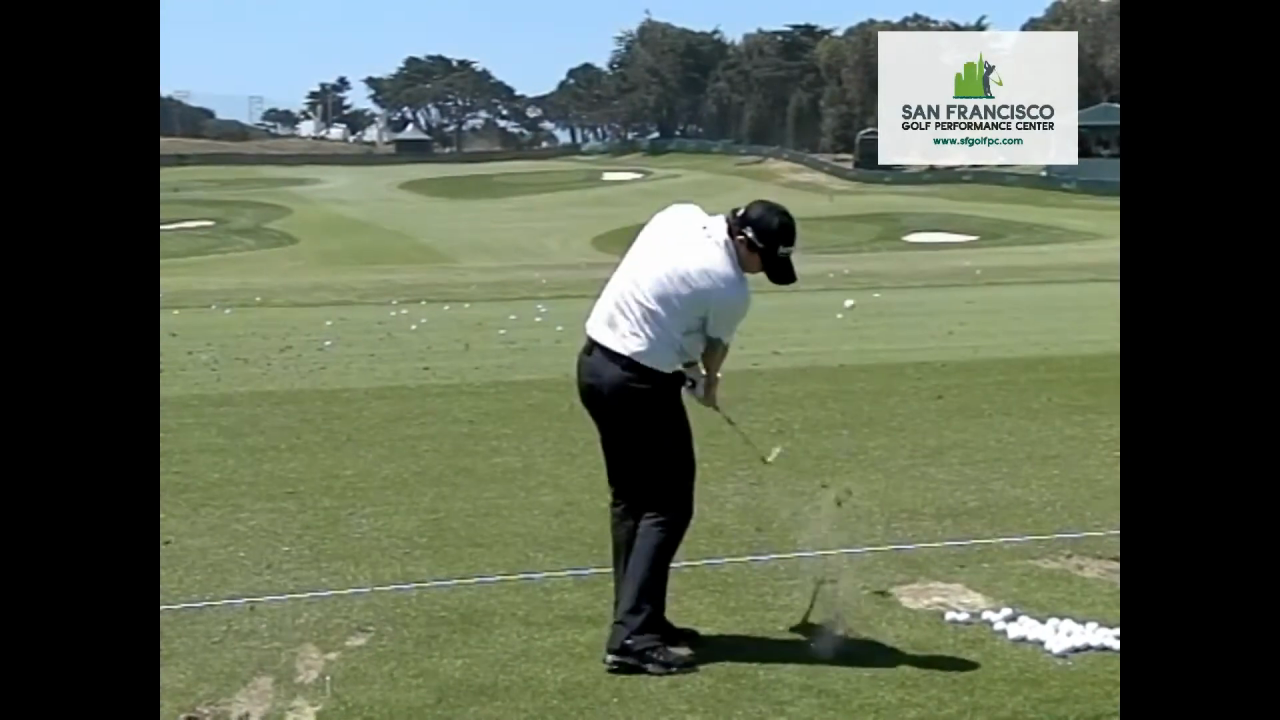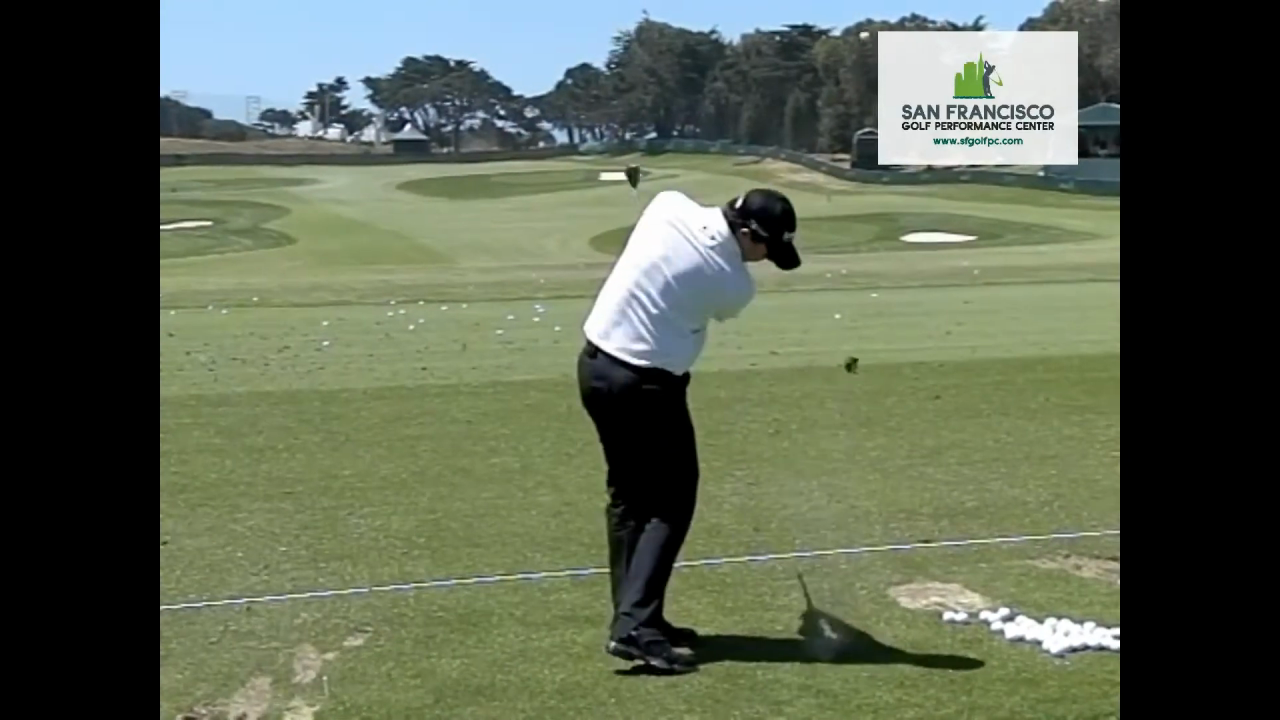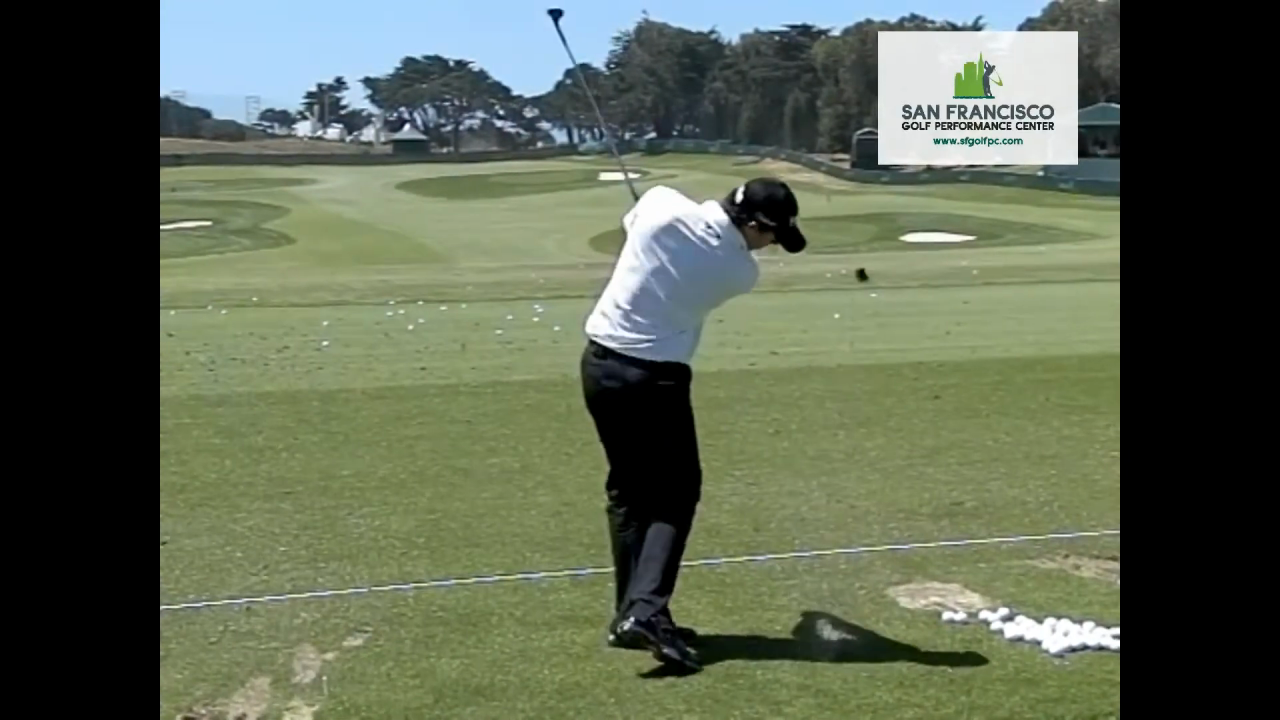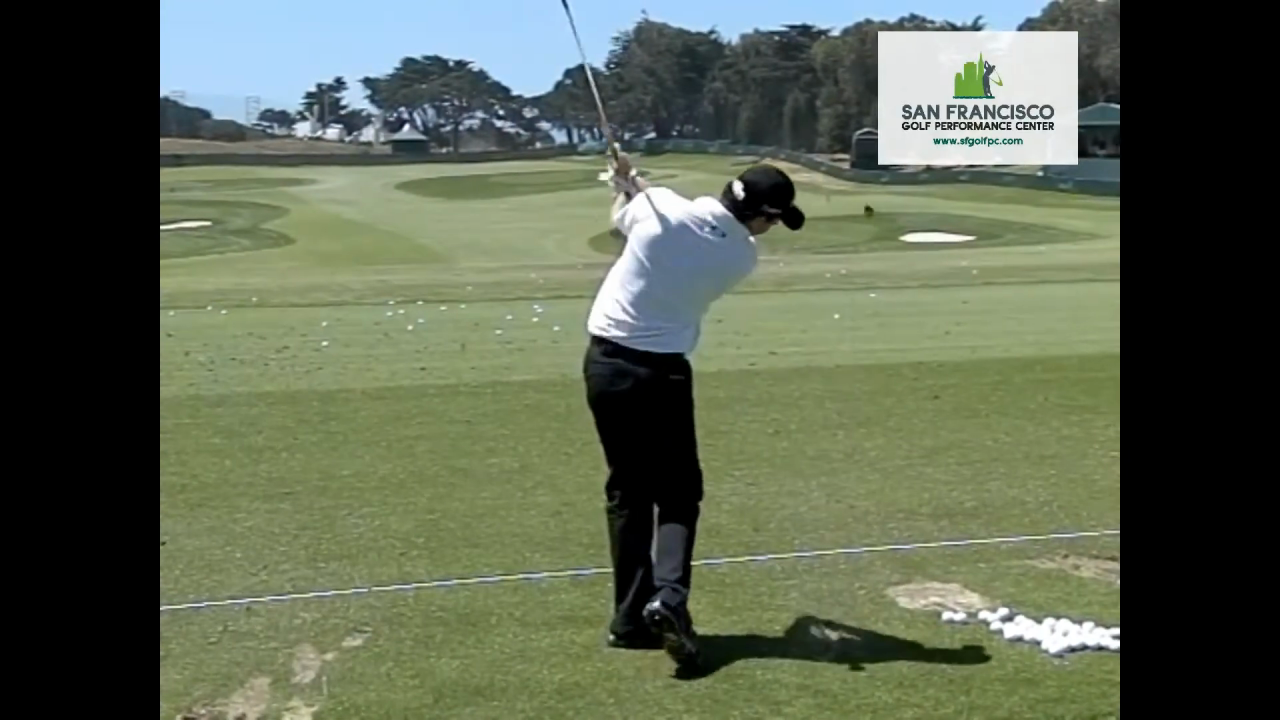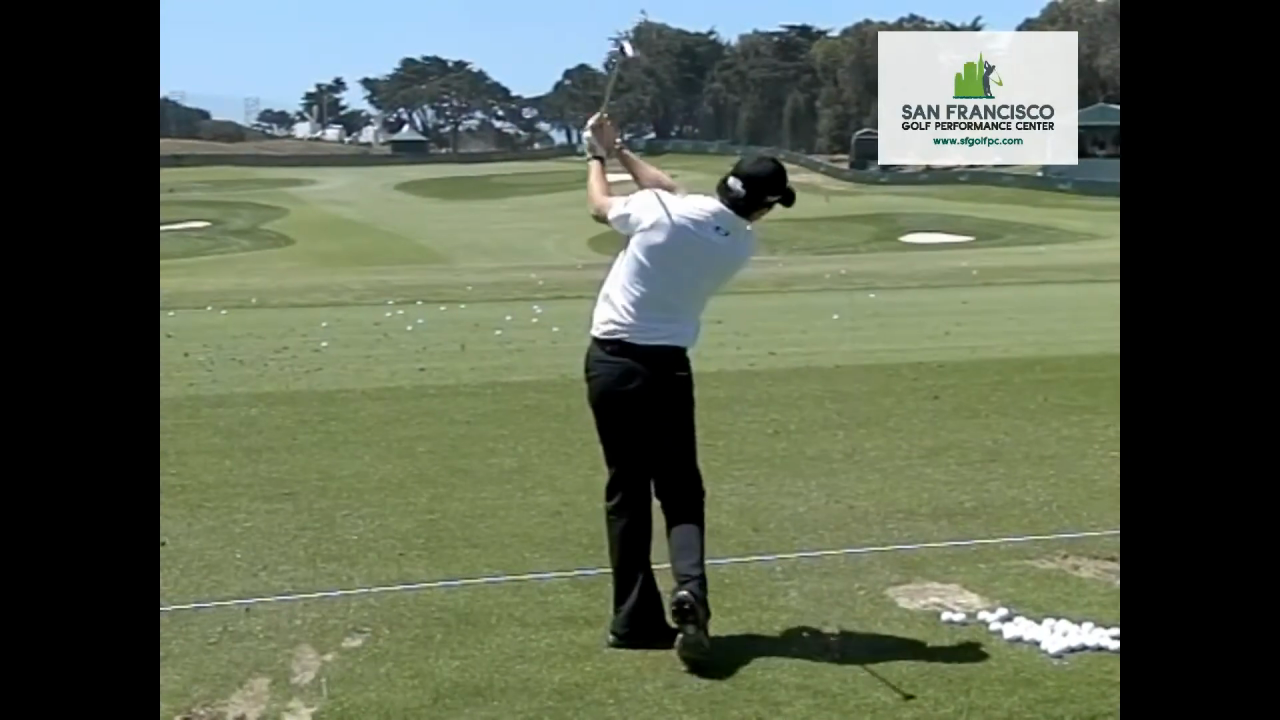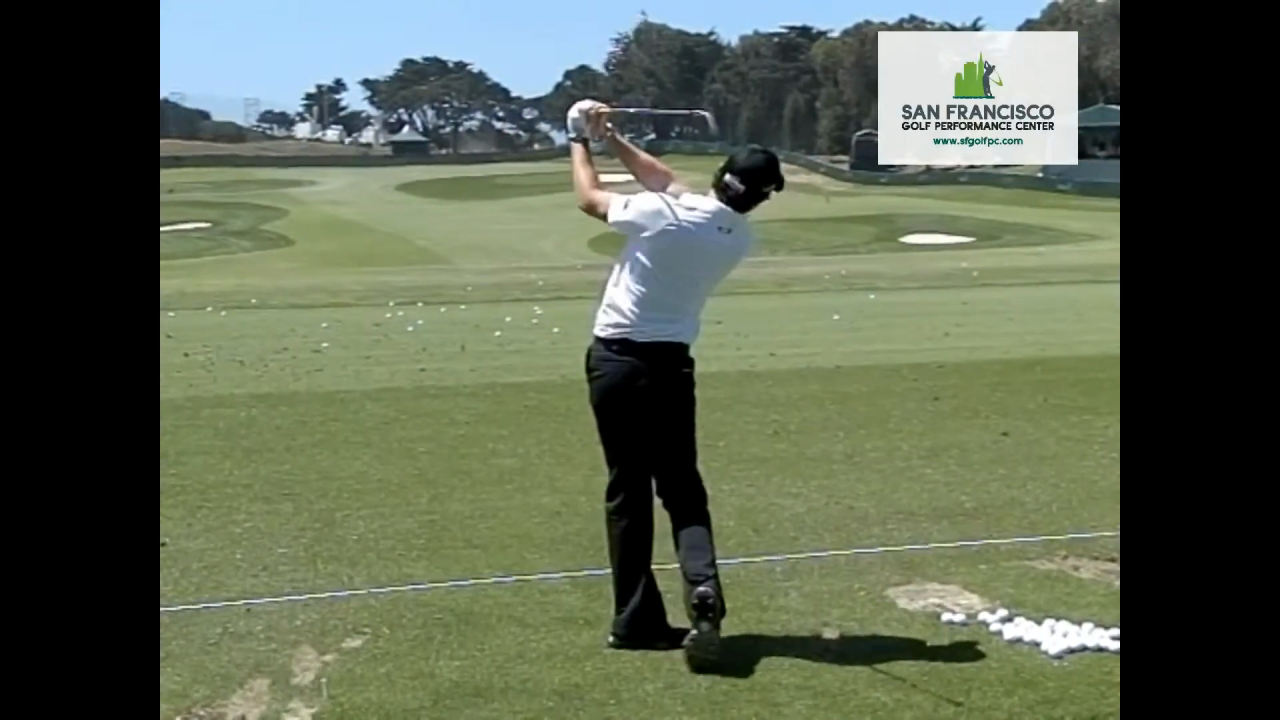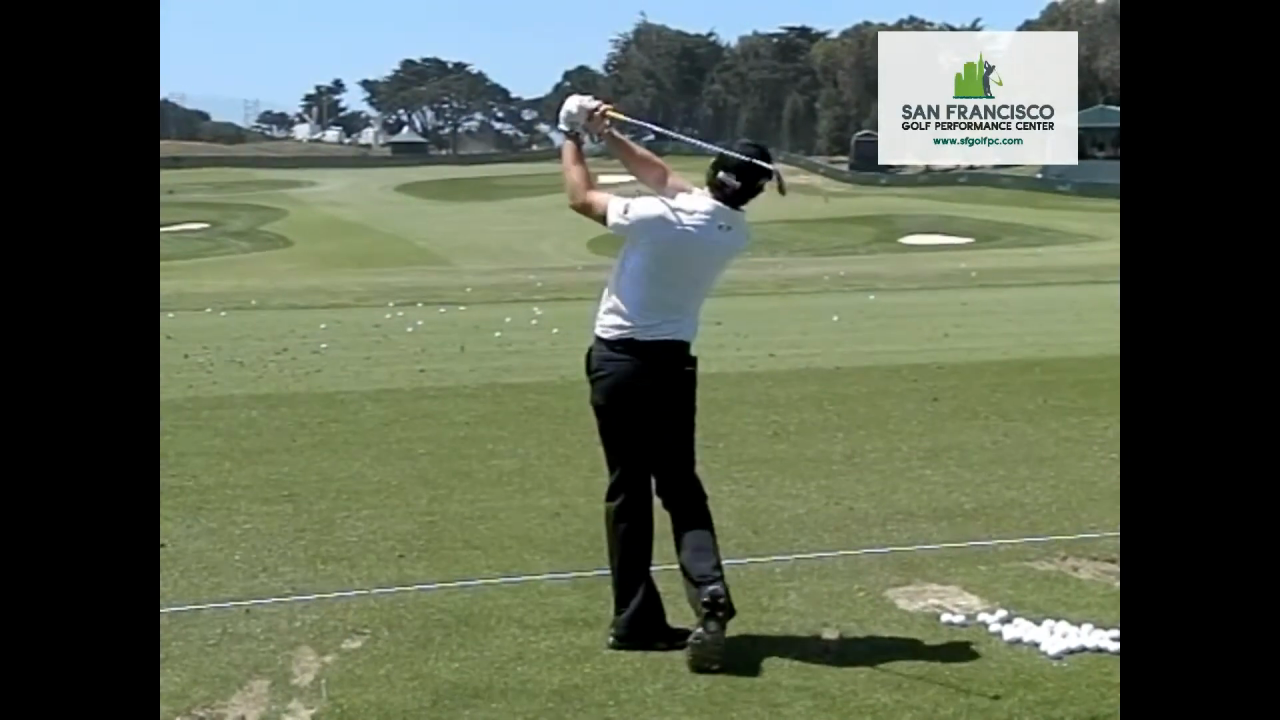
dt=0.2s
person 1, frame 1
left shoulder: (680, 215)
right shoulder: (731, 292)
right elbow: (714, 351)
right wrist: (708, 382)
left hip: (595, 363)
right hip: (642, 382)
left knee: (630, 496)
right knee: (668, 505)
left ankle: (636, 617)
right ankle: (632, 636)
person 1, frame 2
left shoulder: (669, 205)
right shoulder: (737, 285)
left hip: (596, 364)
right hip: (649, 384)
left knee: (628, 495)
right knee: (671, 503)
left ankle: (633, 615)
right ankle: (636, 622)
person 1, frame 3
left shoulder: (661, 204)
right shoulder: (742, 271)
left hip: (601, 363)
right hip: (658, 379)
left knee: (627, 491)
right knee: (673, 499)
left ankle: (632, 614)
right ankle: (648, 609)
person 1, frame 4
left shoulder: (658, 206)
right shoulder: (743, 257)
left elbow: (620, 216)
left wrist: (625, 184)
right wrist: (635, 182)
left hip: (606, 361)
right hip: (662, 373)
left knee: (628, 490)
right knee: (678, 496)
left ankle: (632, 618)
right ankle: (669, 599)
person 1, frame 5
left shoulder: (658, 213)
right shoulder: (741, 245)
left elbow: (600, 205)
left wrist: (599, 155)
right wrist: (620, 150)
left hip: (610, 360)
right hip: (665, 368)
left knee: (626, 491)
right knee: (681, 491)
left ankle: (634, 619)
right ankle: (689, 588)
person 1, frame 6
left shoulder: (661, 216)
right shoulder: (739, 237)
left elbow: (589, 198)
right elbow: (665, 180)
left wrist: (581, 141)
right wrist: (612, 137)
left hip: (615, 360)
right hip: (670, 365)
left knee: (628, 492)
right knee: (683, 488)
left ankle: (635, 620)
right ankle: (703, 585)
person 1, frame 7
left shoulder: (661, 219)
right shoulder: (735, 232)
left elbow: (582, 198)
right elbow: (661, 176)
left wrist: (573, 136)
right wrist: (610, 134)
left hip: (619, 361)
right hip: (672, 364)
left knee: (628, 492)
right knee: (681, 486)
left ankle: (635, 620)
right ankle: (709, 588)
